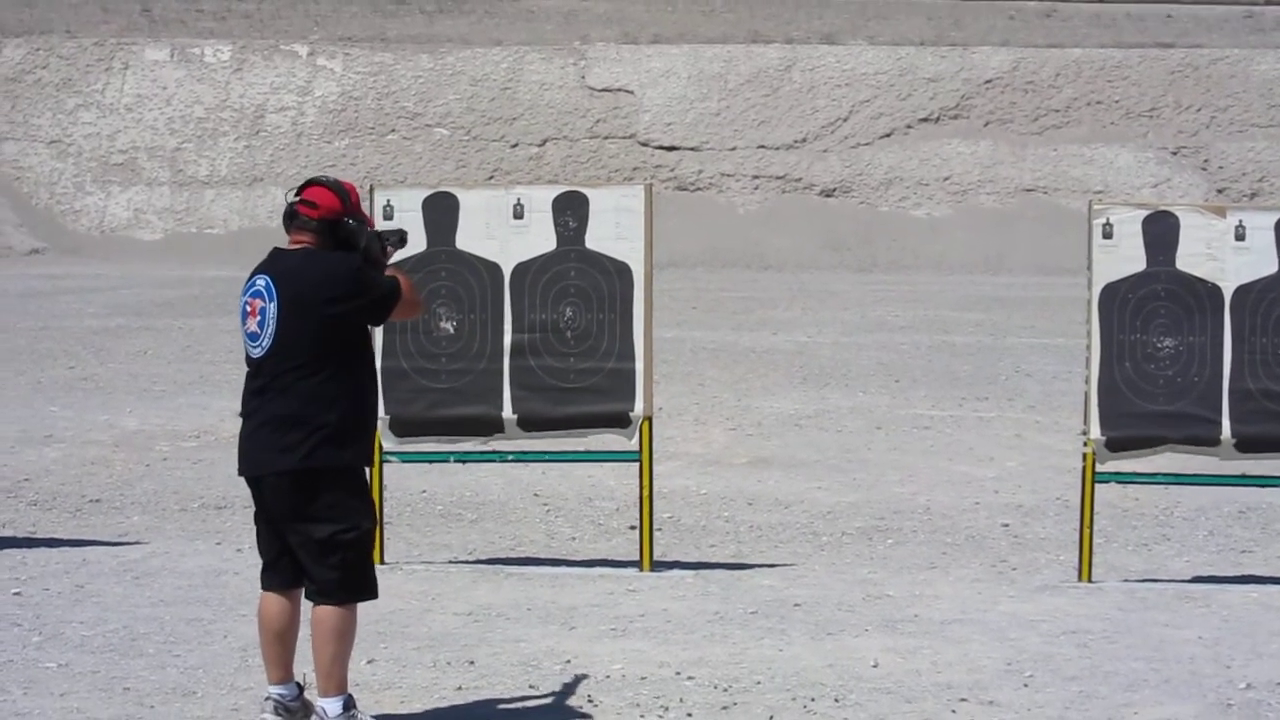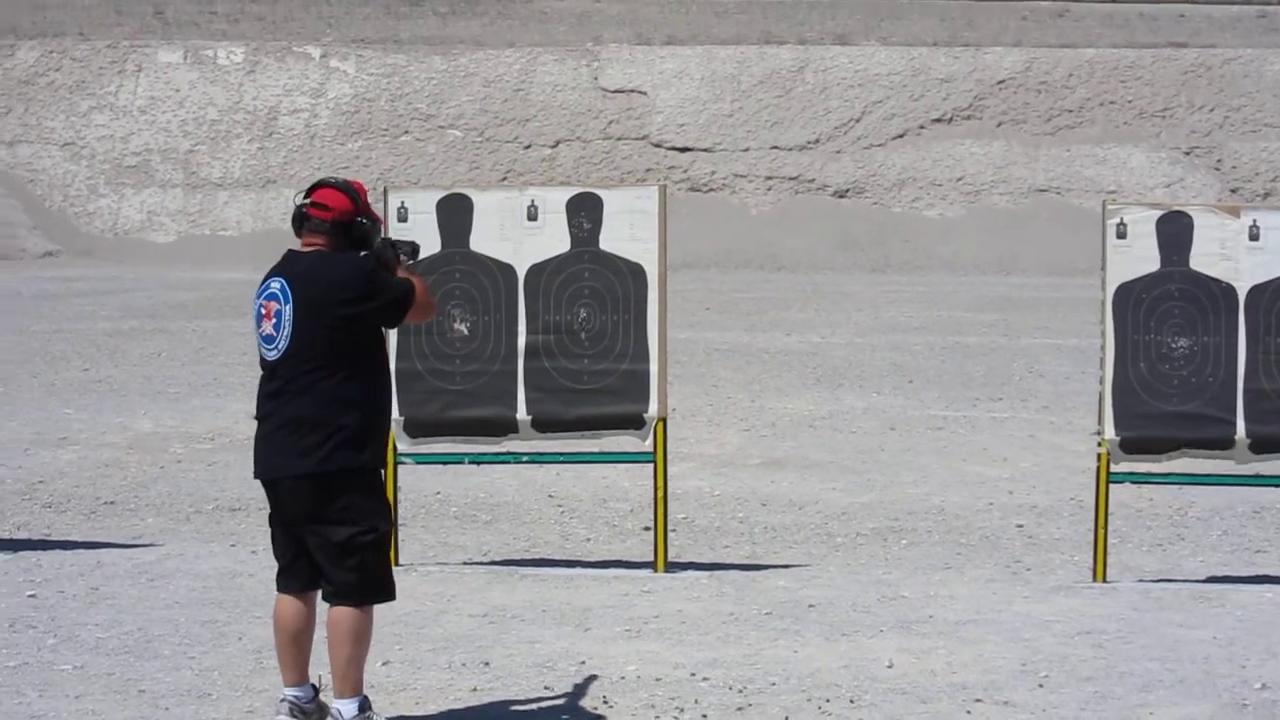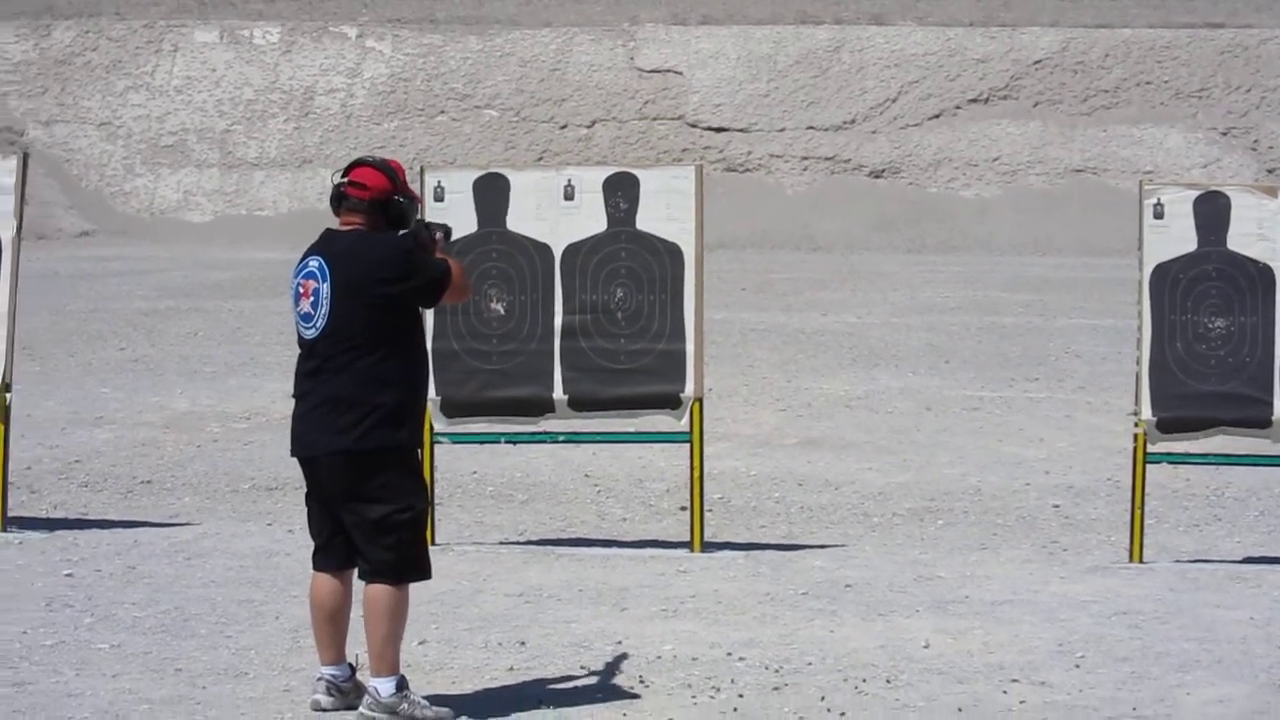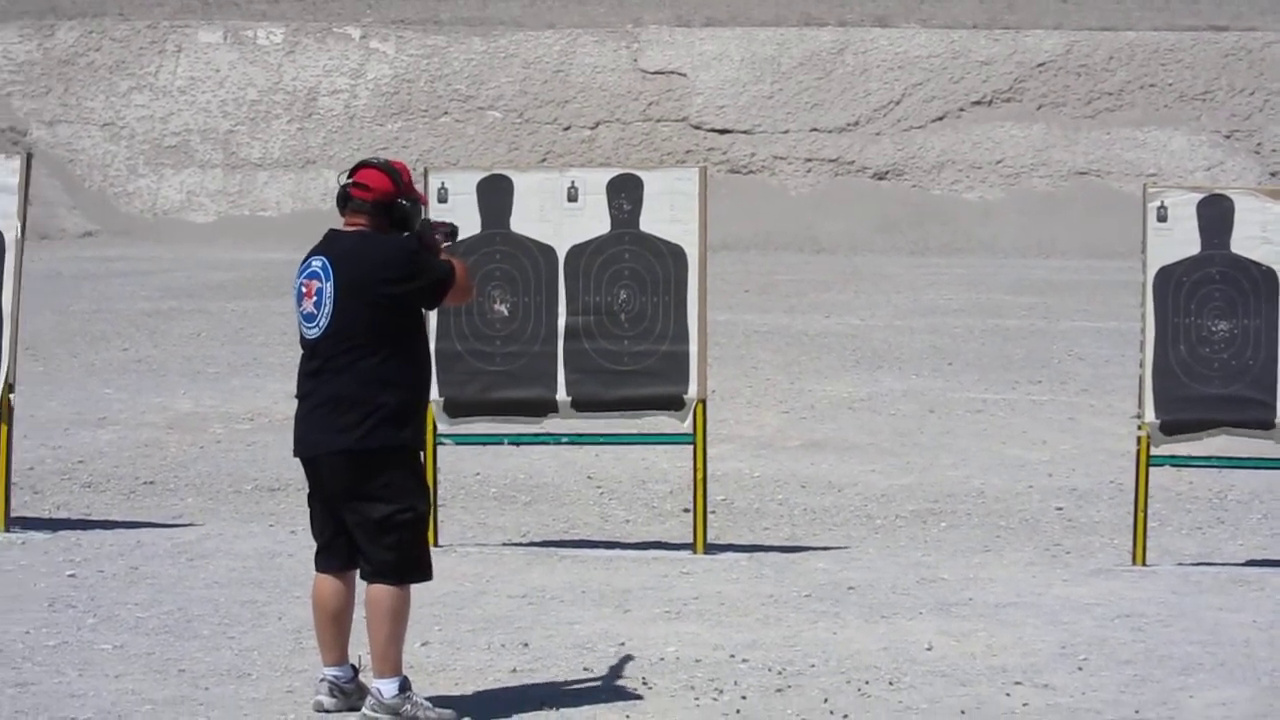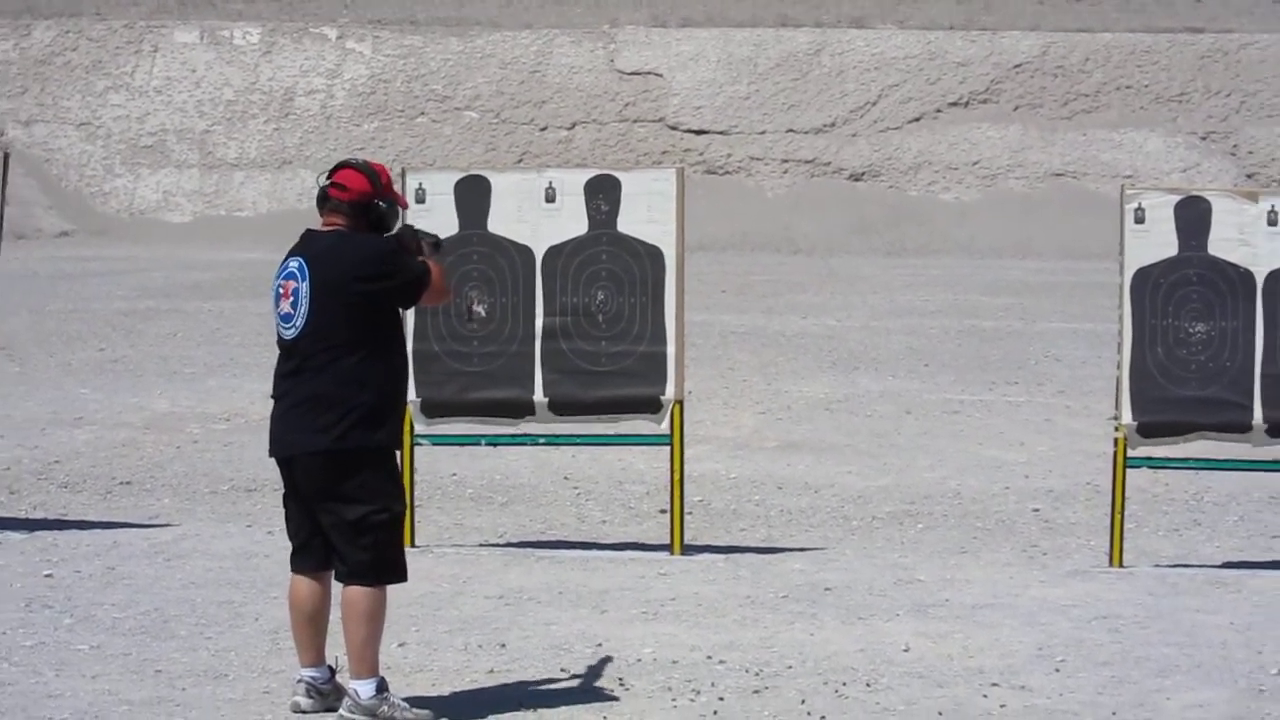
dt=0.3s
person 1, frame 1
left shoulder: (264, 274)
right shoulder: (335, 273)
right elbow: (409, 304)
left wrist: (367, 267)
right wrist: (379, 263)
left hip: (265, 454)
right hip: (318, 459)
left knee: (281, 578)
right knee: (335, 585)
person 1, frame 2
left shoulder: (276, 277)
right shoulder: (349, 275)
right elbow: (423, 307)
left wrist: (379, 271)
right wrist: (393, 267)
left hip: (280, 458)
right hip: (334, 461)
left knee: (296, 581)
right knee: (352, 587)
person 1, frame 3
left shoulder: (314, 256)
right shoulder: (387, 253)
right elbow: (457, 287)
left wrist: (416, 251)
right wrist: (430, 248)
left hip: (317, 436)
right hip: (371, 439)
left knee: (332, 560)
right knee: (388, 565)
person 1, frame 4
left shoulder: (318, 257)
right shoulder: (391, 254)
right elbow: (460, 289)
left wrist: (421, 254)
right wrist: (433, 250)
left hip: (320, 435)
right hip: (373, 439)
left knee: (335, 560)
right knee: (389, 566)
person 1, frame 5
left shoulder: (298, 256)
right shoulder: (368, 254)
right elbow: (436, 290)
left wrist: (404, 256)
right wrist: (420, 253)
left hip: (295, 436)
right hip: (348, 439)
left knee: (310, 561)
right knee: (365, 566)
